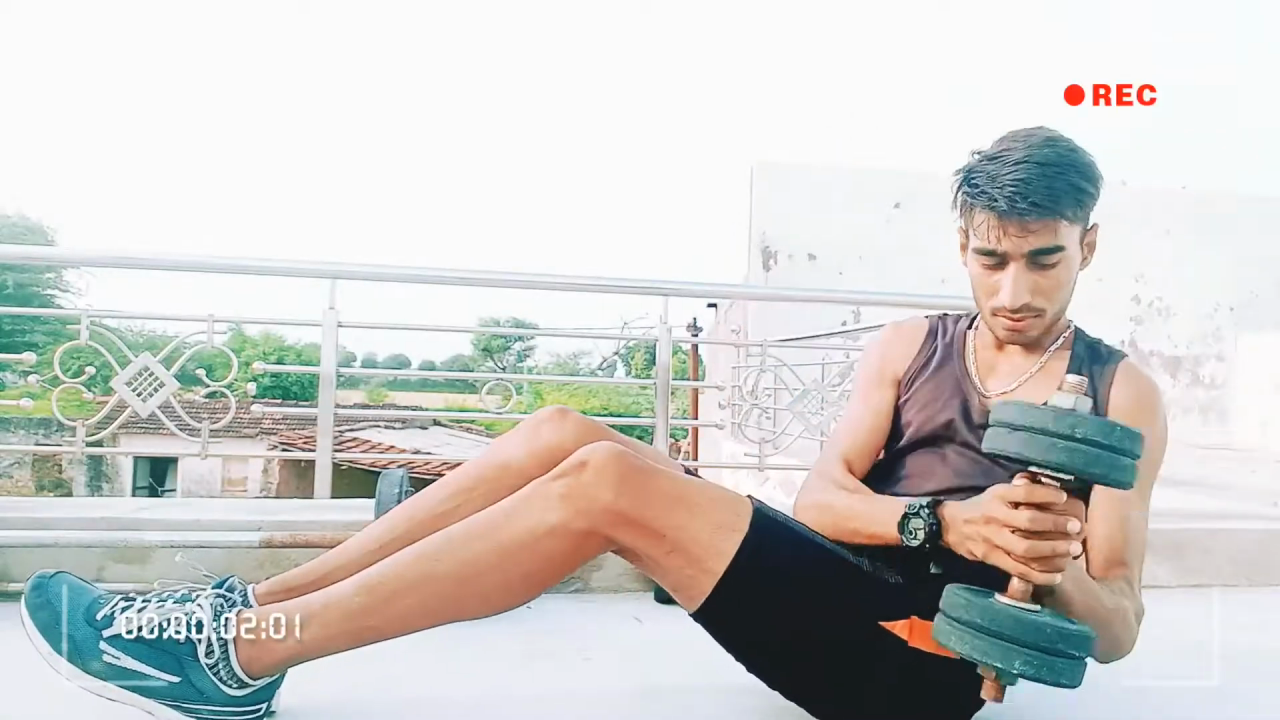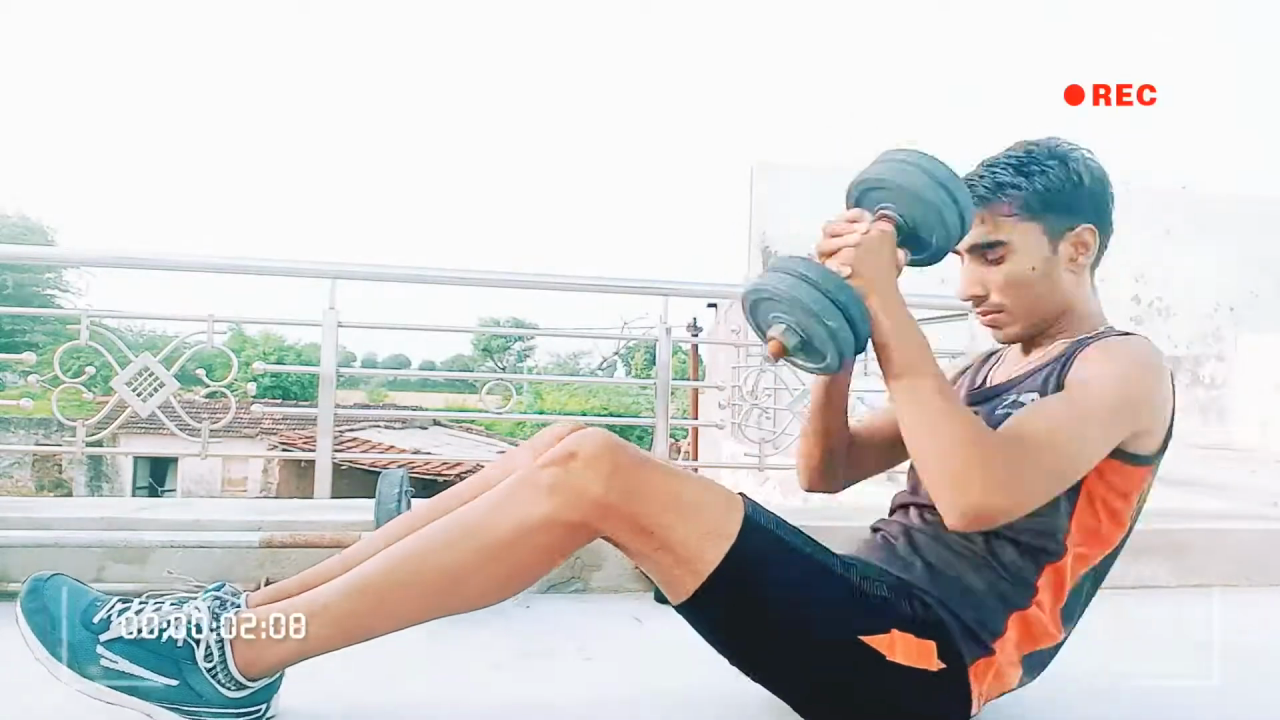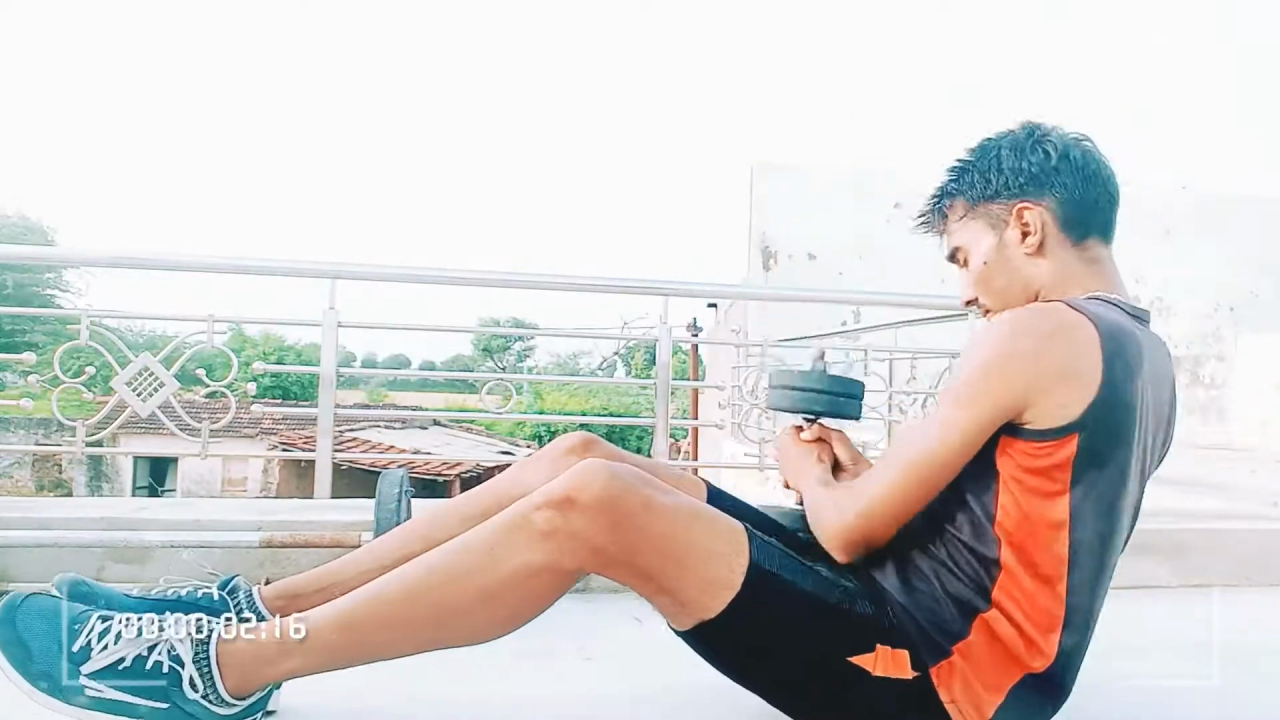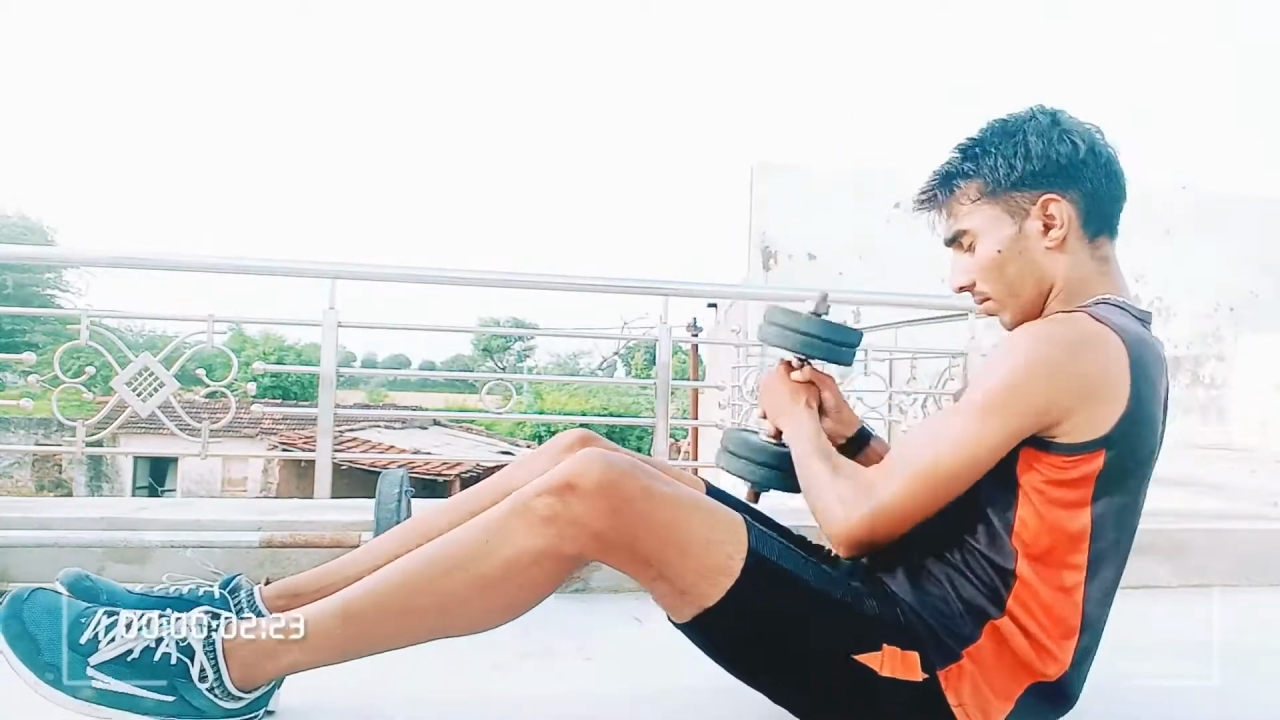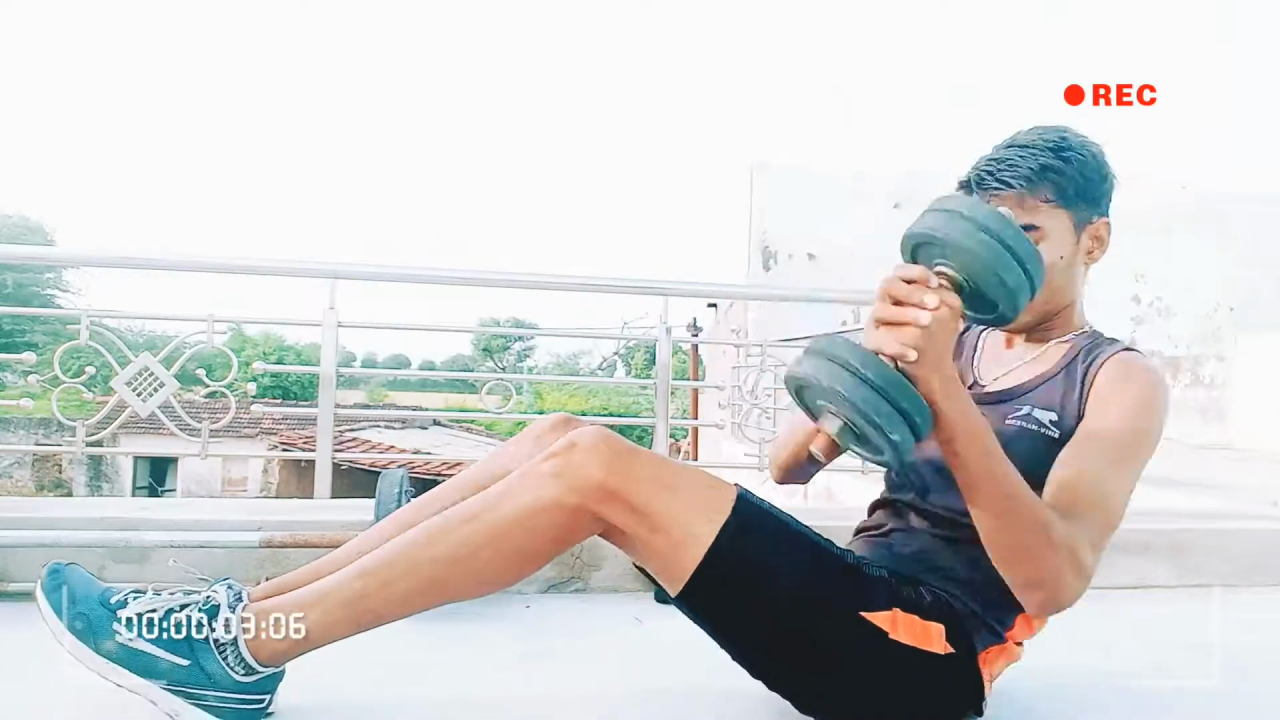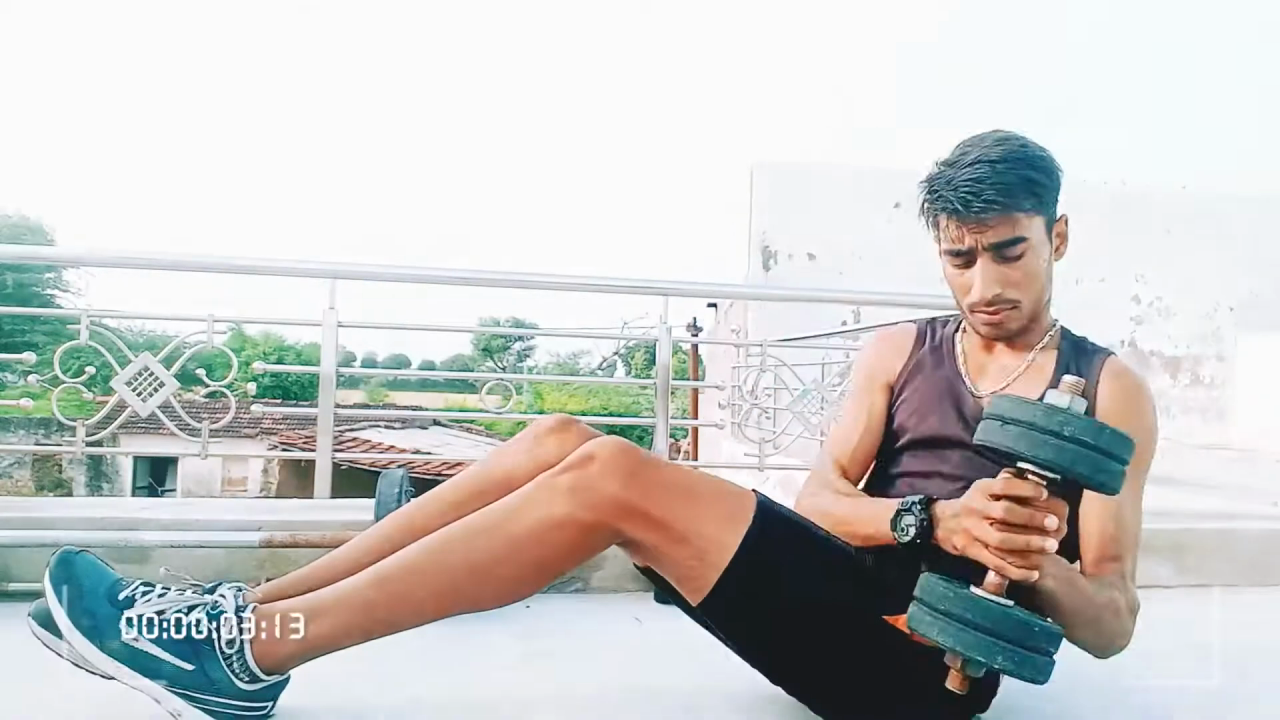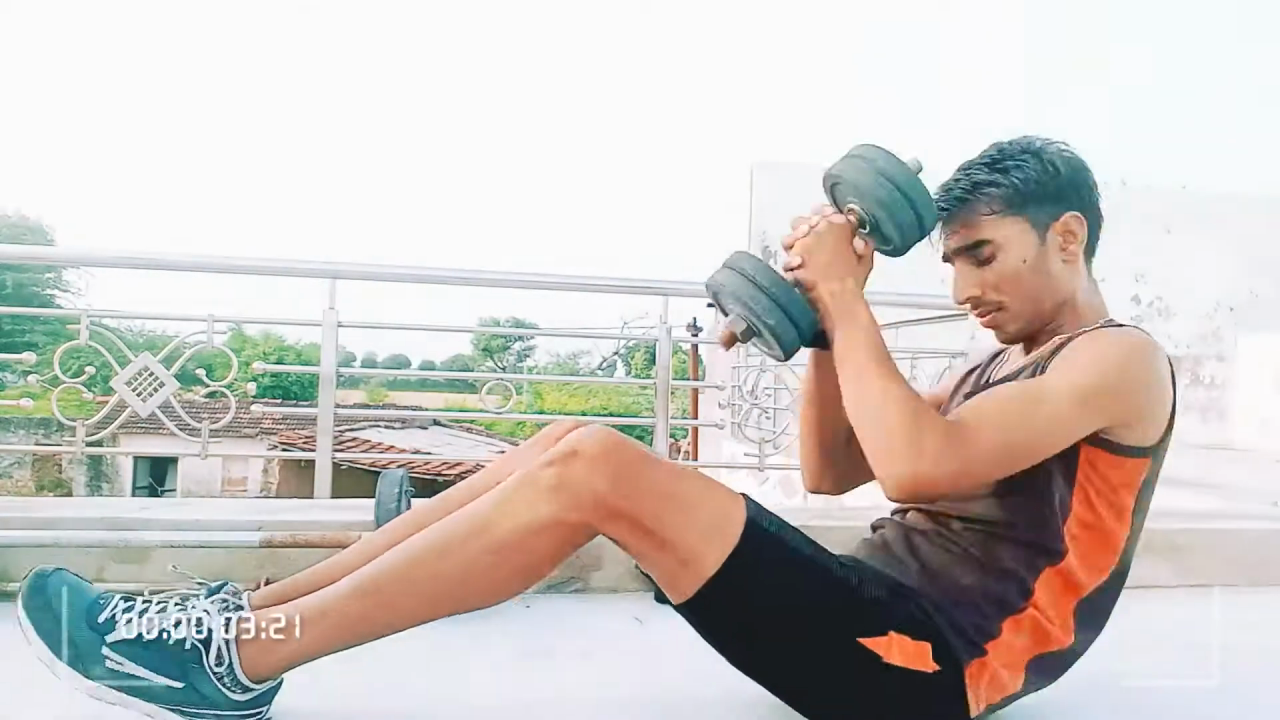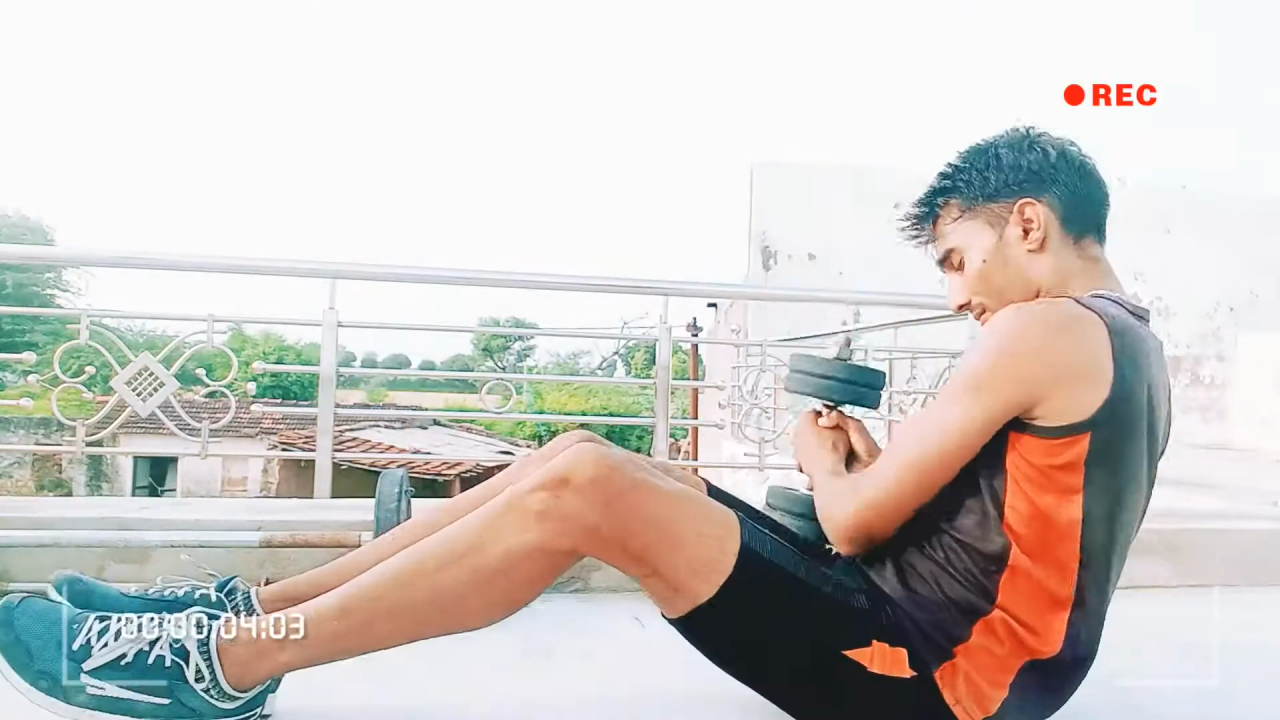
dt=0.3s
person 1, frame 1
left shoulder: (1122, 392)
right shoulder: (911, 346)
left elbow: (1117, 624)
right elbow: (820, 498)
left wrist: (1058, 576)
right wrist: (948, 522)
right hip: (848, 602)
left knee: (604, 486)
right knee: (561, 432)
right ankle: (250, 606)
person 1, frame 2
left shoulder: (1121, 369)
right shoulder: (999, 368)
left elbow: (977, 499)
right elbow: (821, 468)
left wrist: (887, 307)
right wrist: (842, 355)
right hip: (879, 612)
left knee: (589, 468)
right knee: (567, 449)
right ankle: (251, 608)
person 1, frame 3
left shoulder: (1036, 337)
right shoulder: (1135, 352)
left elbow: (849, 527)
left wrist: (809, 466)
right wrist: (857, 467)
left knee: (589, 509)
right knee: (581, 460)
right ankle: (256, 610)
person 1, frame 4
left shoulder: (1072, 348)
right shoulder: (1110, 352)
left elbow: (858, 523)
left wrist: (797, 421)
right wrist: (843, 427)
left knee: (591, 490)
right knee: (579, 471)
right ankle: (254, 610)
person 1, frame 5
left shoulder: (1121, 384)
right shoulder: (960, 342)
left elbow: (1047, 581)
right elbow: (789, 462)
left wrist: (943, 387)
right wrist: (878, 369)
right hip: (861, 611)
left knee: (593, 464)
right knee: (560, 437)
right ankle: (254, 605)
person 1, frame 6
left shoulder: (1107, 389)
right shoulder: (900, 354)
left elbow: (1110, 619)
right elbow: (824, 502)
left wrist: (1038, 570)
right wrist: (934, 522)
right hip: (851, 607)
left knee: (610, 476)
right knee: (561, 442)
right ankle: (251, 607)
person 1, frame 7
left shoulder: (1124, 366)
right shoulder: (1007, 362)
left elbow: (912, 470)
right elbow: (829, 471)
left wrist: (846, 295)
right wrist: (824, 330)
right hip: (873, 614)
left knee: (594, 469)
right knee: (571, 448)
right ankle: (246, 612)
person 1, frame 8
left shoulder: (1040, 334)
right shoulder: (1130, 357)
left elbow: (859, 519)
left wrist: (831, 465)
right wrist: (876, 465)
left knee: (580, 495)
right knee: (586, 459)
right ankle: (250, 610)
